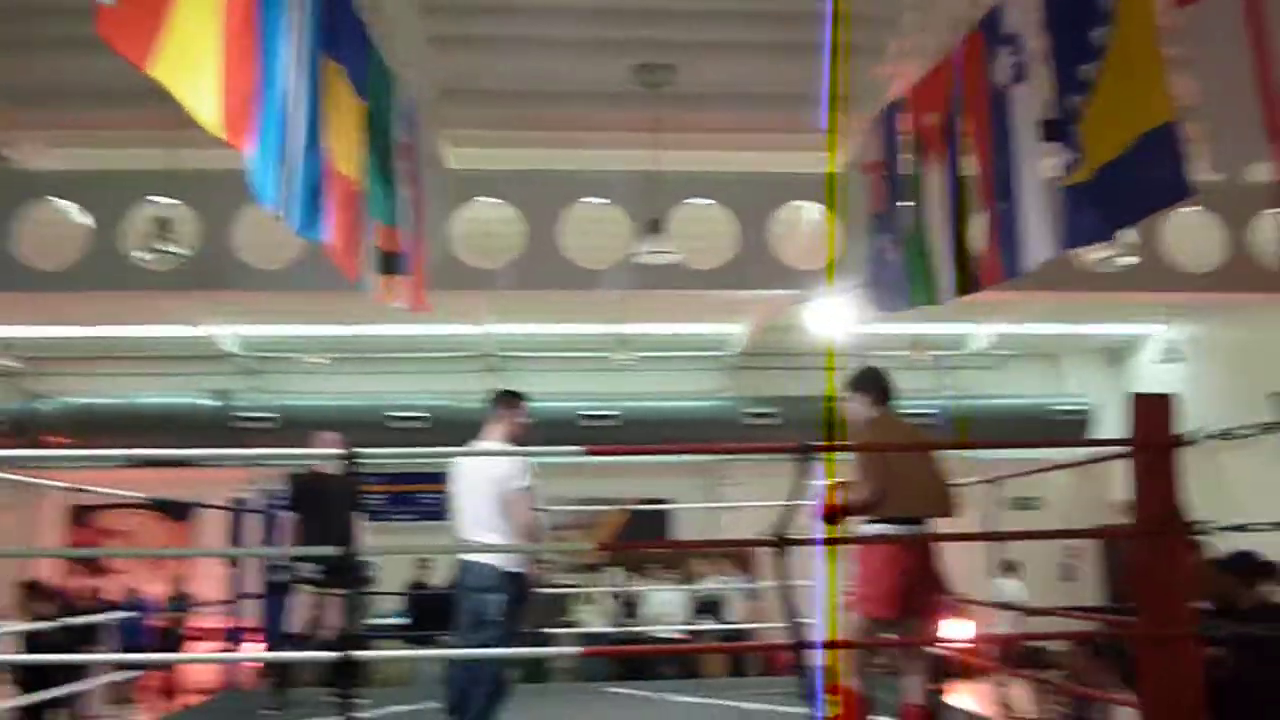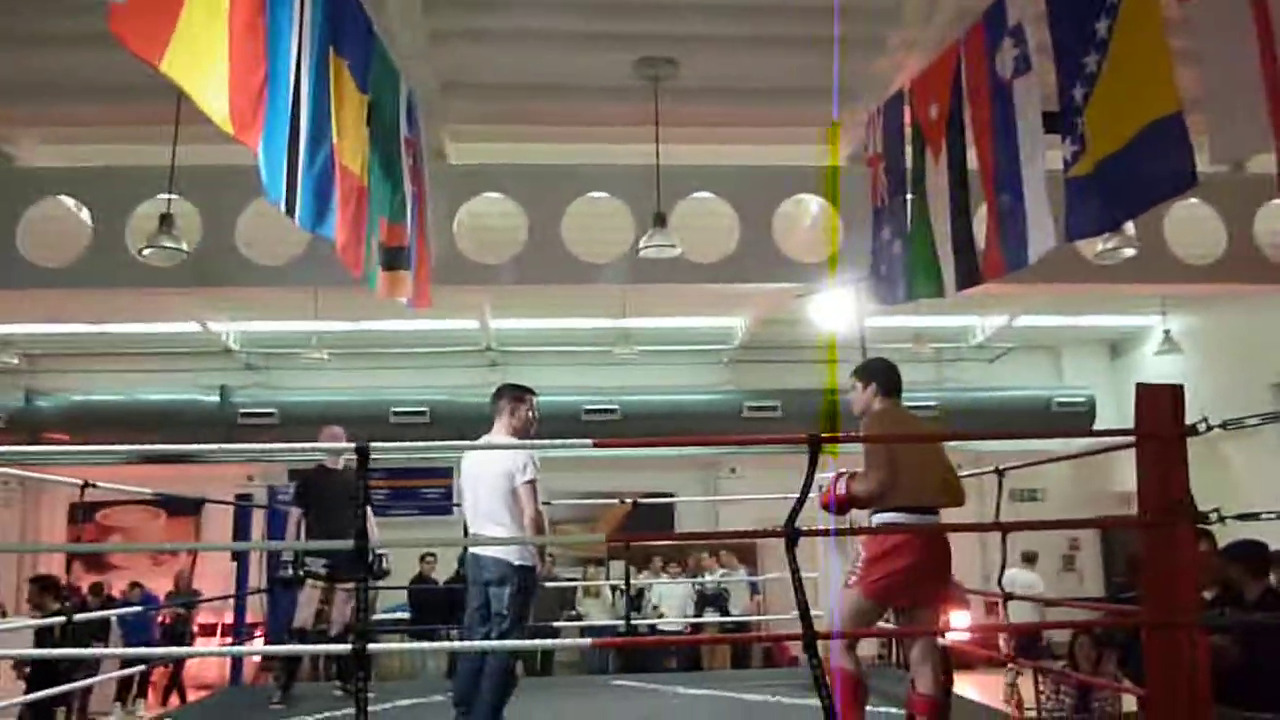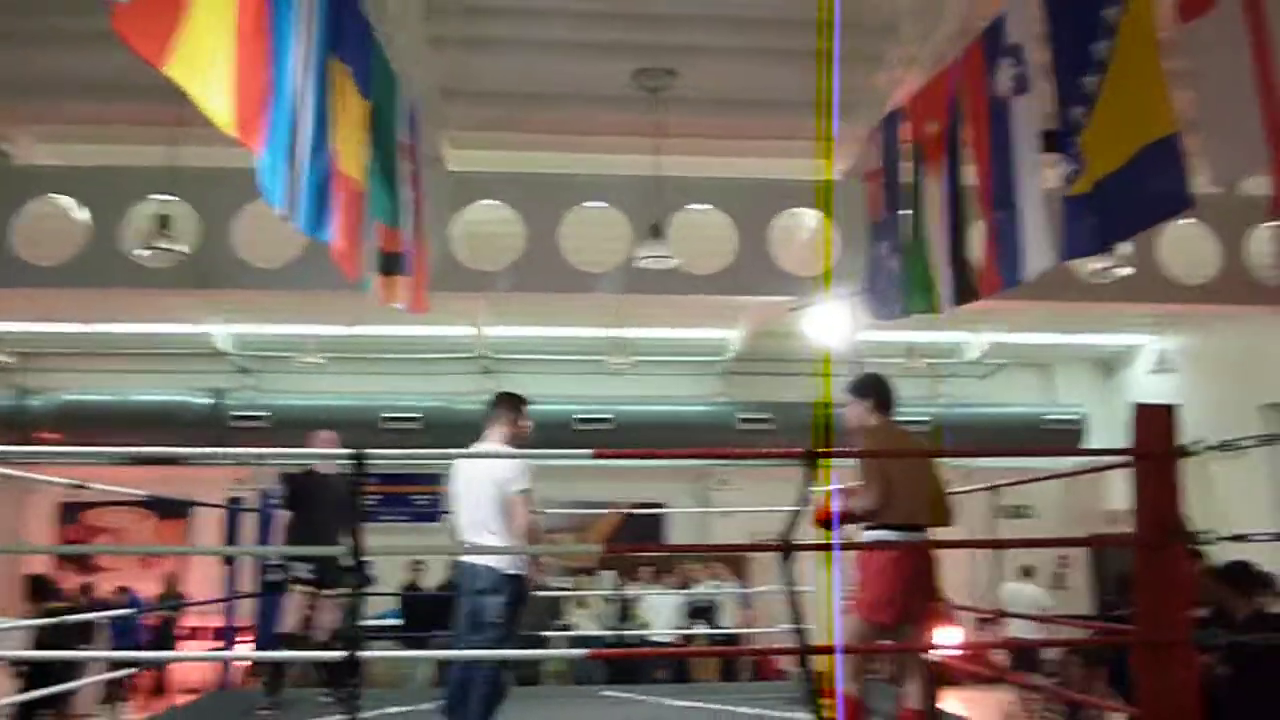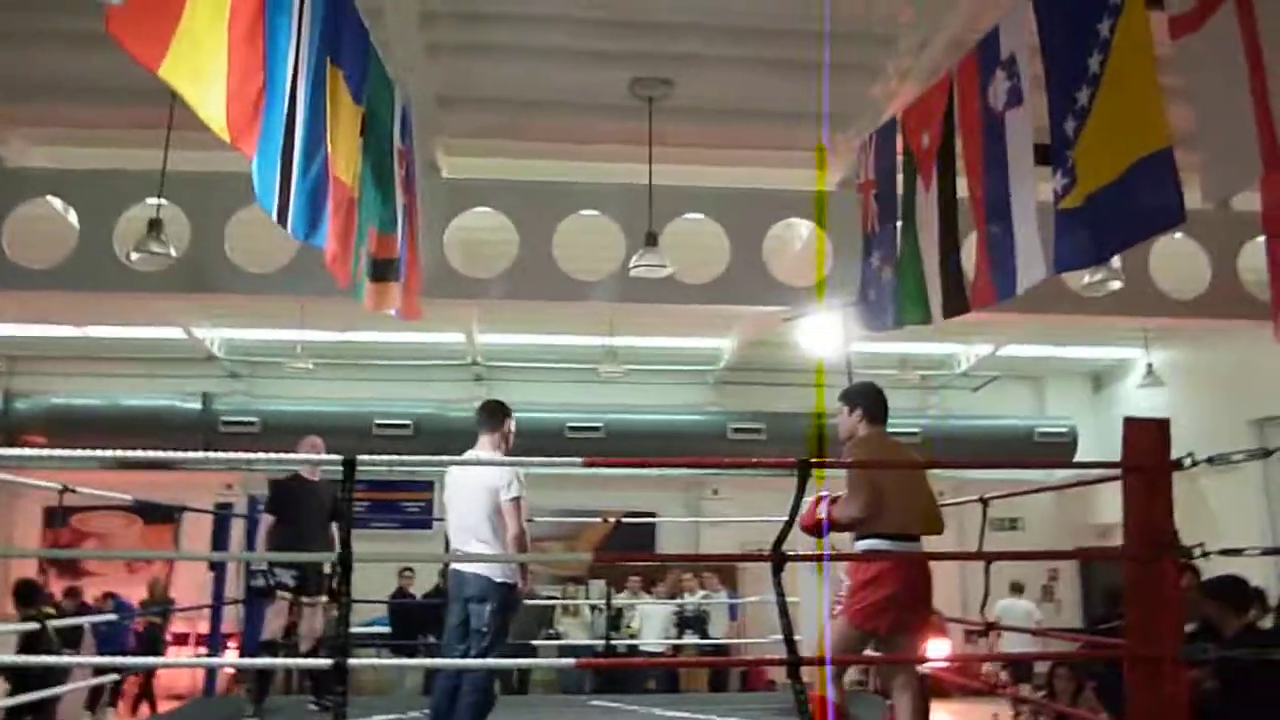
dt=0.2s
person 1, frame 1
left shoulder: (868, 428)
right shoulder: (916, 437)
left elbow: (867, 492)
right elbow: (944, 505)
left wrist: (840, 499)
left hip: (885, 548)
right hip: (917, 549)
left knee: (850, 661)
right knee: (913, 663)
person 1, frame 2
left shoulder: (876, 421)
right shoulder: (924, 429)
left elbow: (877, 481)
right elbow: (955, 495)
left wrist: (845, 489)
left hip: (895, 539)
right hip: (931, 540)
left knee: (839, 639)
right knee: (922, 653)
person 1, frame 3
left shoulder: (871, 438)
right shoulder: (916, 446)
left elbow: (873, 499)
right elbow: (942, 514)
left wrist: (840, 507)
left hip: (886, 555)
right hip: (917, 555)
left knee: (847, 664)
right knee: (911, 666)
person 1, frame 4
left shoulder: (860, 447)
right shoulder: (909, 457)
left elbow: (859, 506)
right elbow: (934, 523)
left wrist: (825, 512)
left hip: (878, 566)
right hip: (912, 566)
left knee: (827, 668)
right knee: (902, 678)
person 2, frame 1
left shoulder: (462, 459)
right shoulder: (512, 459)
right elbow: (524, 521)
right wrist: (534, 562)
left hip: (469, 562)
right hip: (504, 566)
left knee: (467, 646)
right knee: (494, 651)
person 2, frame 2
left shoulder: (470, 454)
right shoulder: (519, 454)
right elbow: (532, 515)
right wrist: (541, 555)
left hip: (477, 556)
right hip: (512, 559)
left knee: (474, 640)
right knee: (503, 646)
person 2, frame 3
left shoulder: (464, 461)
right shoulder: (513, 462)
right elbow: (524, 524)
right wrist: (532, 565)
left hip: (469, 564)
right hip: (504, 569)
left knee: (466, 648)
right knee: (492, 654)
person 2, frame 4
left shoulder: (454, 469)
right shoulder: (505, 470)
right elbow: (515, 532)
right wrist: (523, 574)
left hip: (459, 573)
right hip: (494, 577)
left knee: (453, 656)
right knee: (481, 662)
person 3, frame 1
left shoulder: (349, 483)
right shoulder: (305, 481)
left elbow: (355, 523)
right elbow: (290, 522)
left wrist: (361, 558)
left hip: (340, 562)
right hip: (310, 561)
left knee: (334, 627)
right knee: (299, 622)
left ankle: (340, 684)
person 3, frame 2
left shoulder: (356, 479)
right shoulder: (310, 478)
left elbow: (367, 516)
right elbow: (295, 518)
left wrist: (377, 551)
right wrist: (288, 555)
left hip: (348, 557)
right hip: (316, 556)
left knee: (341, 622)
right knee: (303, 620)
left ankle: (345, 680)
right ankle: (284, 685)
person 3, frame 3
left shoulder: (345, 484)
right shoulder: (300, 480)
left elbow: (354, 523)
right elbow: (285, 521)
left wrist: (361, 558)
left hip: (333, 563)
right hip: (303, 561)
left knee: (328, 628)
right knee: (290, 626)
left ankle: (335, 685)
right ankle: (272, 691)
person 3, frame 4
left shoulder: (328, 491)
right shoulder: (284, 486)
right elbow: (265, 526)
right wrist: (259, 566)
left hip: (313, 570)
right hip: (283, 568)
left knee: (312, 636)
right knee: (272, 634)
